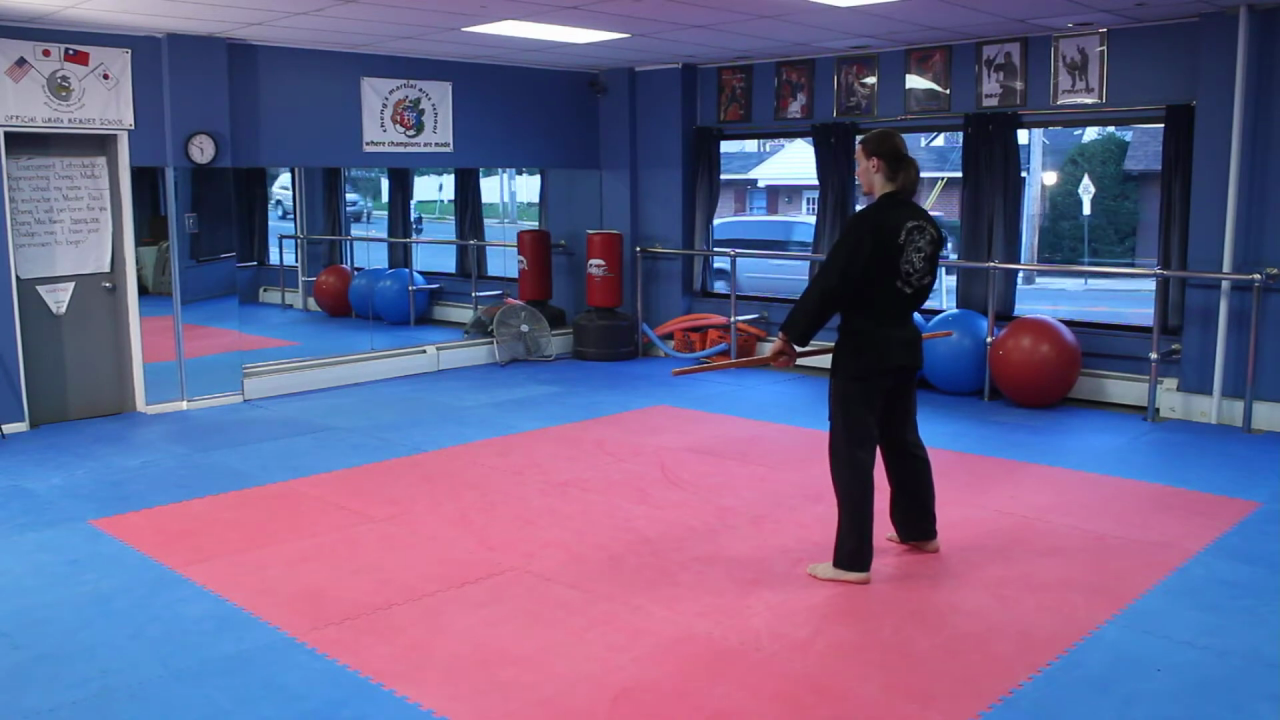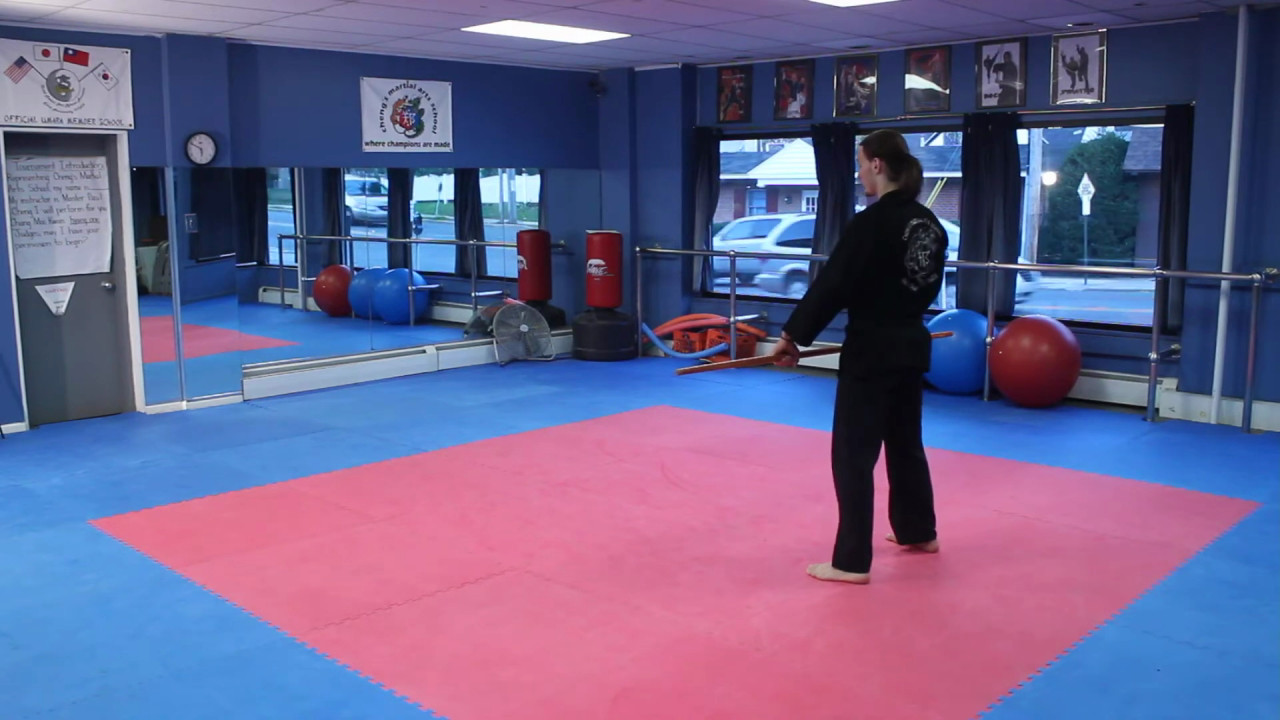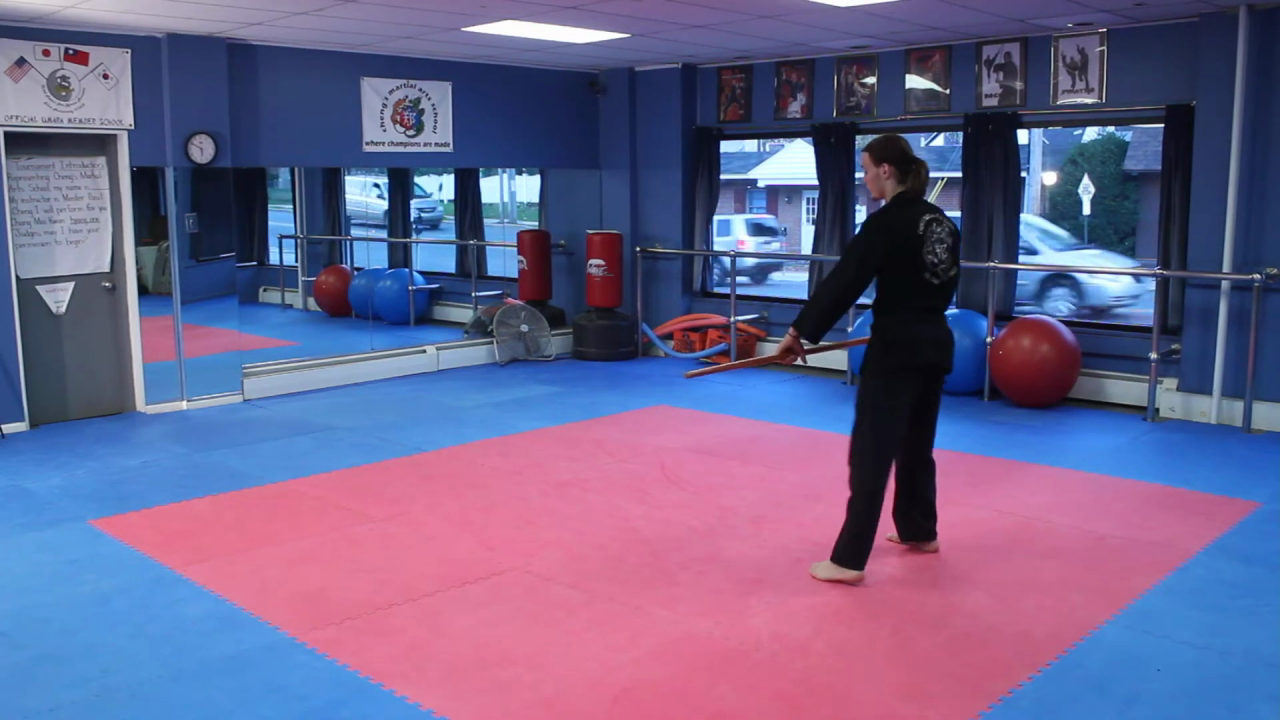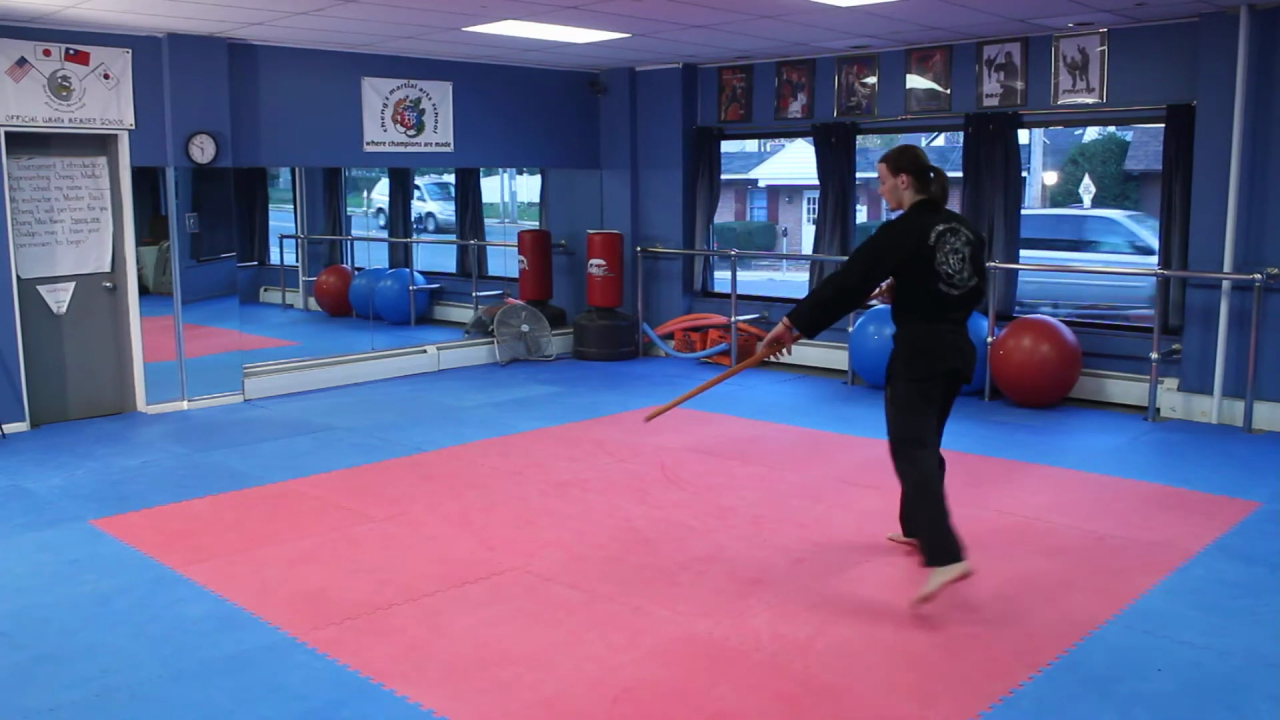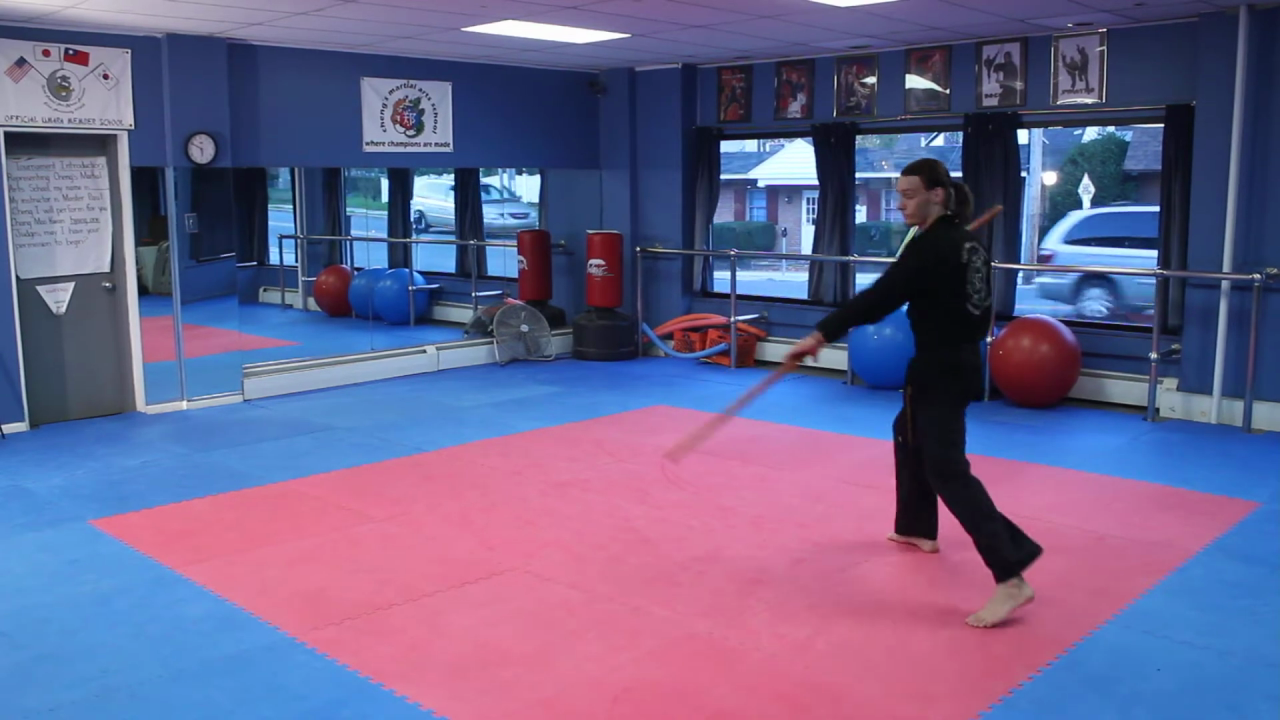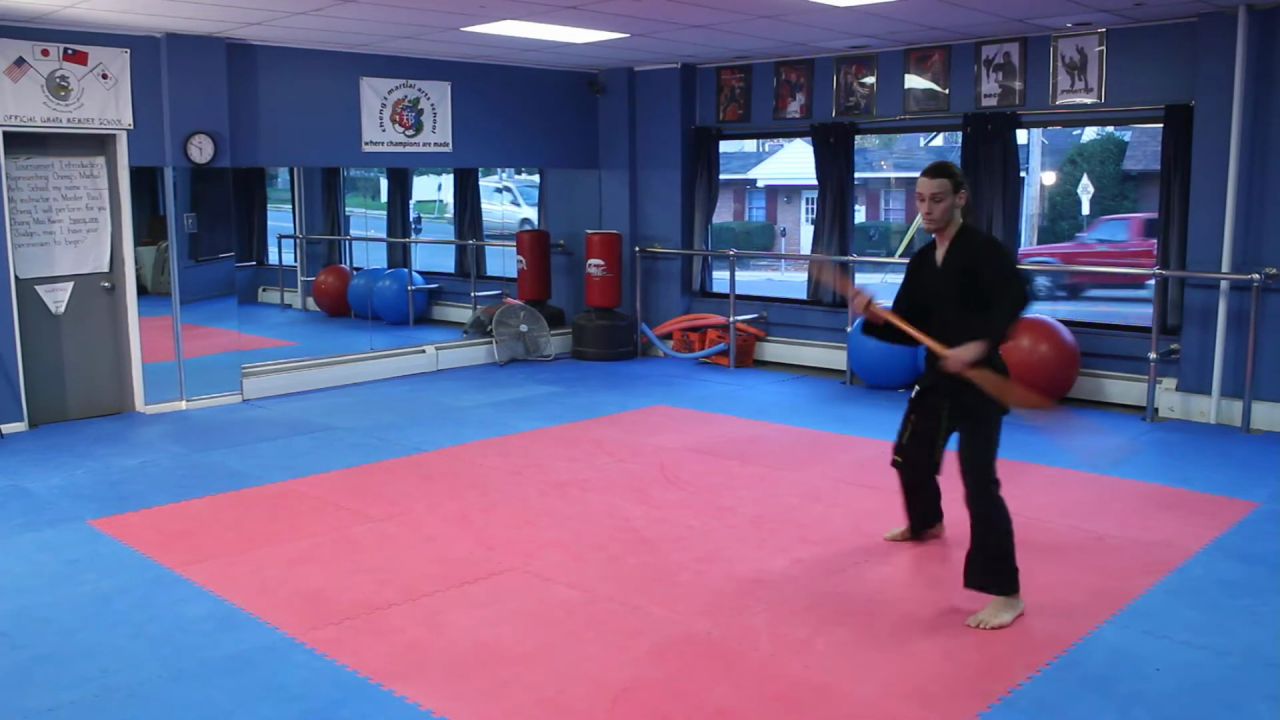
dt=0.2s
person 1, frame 1
left shoulder: (868, 222)
right shoulder: (925, 223)
left elbow: (828, 285)
left wrist: (789, 336)
left hip: (864, 348)
right hip: (904, 344)
left knee: (852, 451)
right knee: (902, 439)
left ankle: (852, 562)
right ankle: (920, 531)
person 1, frame 2
left shoulder: (873, 221)
right shoulder: (929, 221)
left elbow: (832, 283)
left wrist: (792, 334)
left hip: (873, 348)
right hip: (912, 344)
left knee: (854, 451)
right knee: (906, 442)
left ankle: (851, 561)
right ankle: (918, 531)
person 1, frame 3
left shoulder: (887, 221)
right shoulder: (940, 219)
left elbow: (845, 280)
left wrist: (801, 331)
left hip: (896, 346)
right hip: (935, 342)
left knee: (873, 447)
right knee: (916, 443)
left ankle: (850, 560)
right ankle: (919, 531)
person 1, frame 4
left shoulder: (902, 232)
right shoulder: (964, 227)
left elbow: (850, 282)
left wrist: (793, 323)
left hip: (920, 352)
right hip: (956, 349)
left knee: (913, 449)
right knee: (919, 438)
left ankle: (945, 558)
right ankle: (921, 528)
person 1, frame 5
left shoulder: (933, 246)
right shoulder: (966, 242)
left elbow: (883, 294)
left wrist: (822, 333)
left hip: (946, 369)
right hip: (951, 362)
left knee: (949, 470)
right knee: (910, 439)
left ankle: (1012, 578)
right ankle: (918, 528)
person 1, frame 6
left shoulder: (983, 247)
right shoulder: (923, 260)
left elbow: (1011, 296)
right elbow: (906, 326)
left wrist: (977, 343)
right wrist: (872, 314)
left hip: (980, 381)
right hip: (938, 376)
left knee: (978, 481)
right knee: (909, 454)
left ankle: (1003, 591)
right ankle: (926, 523)
